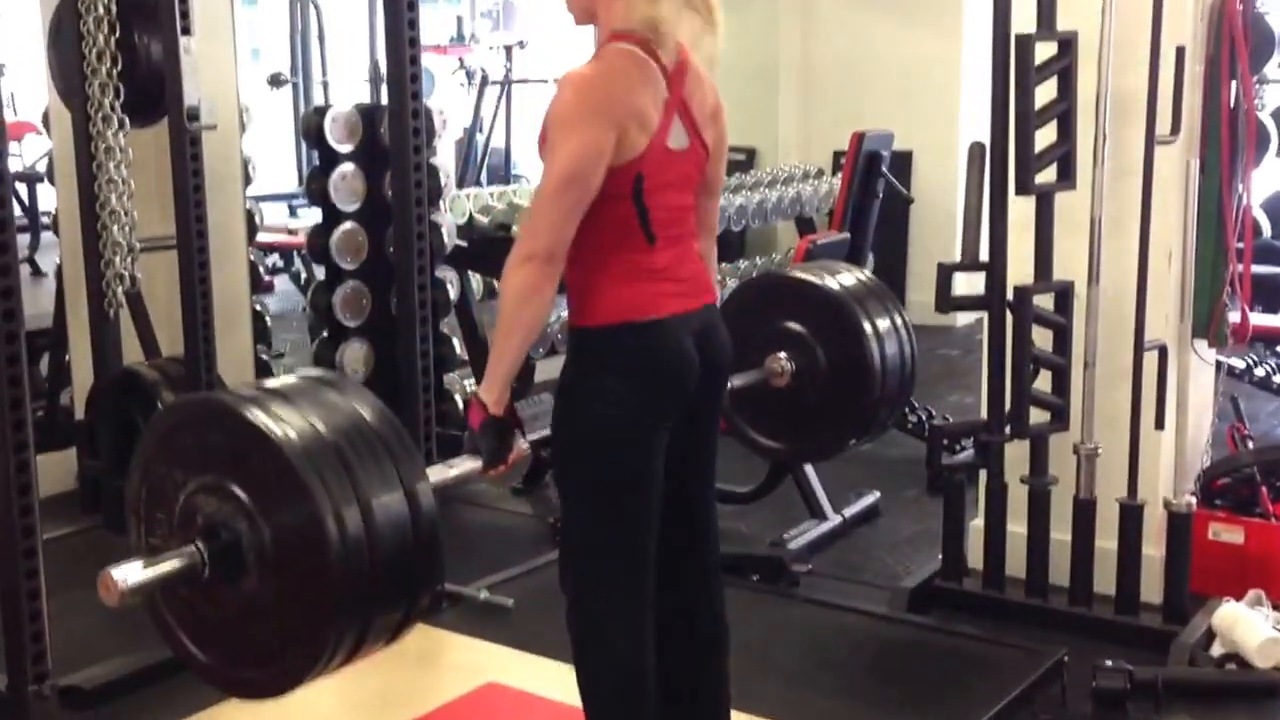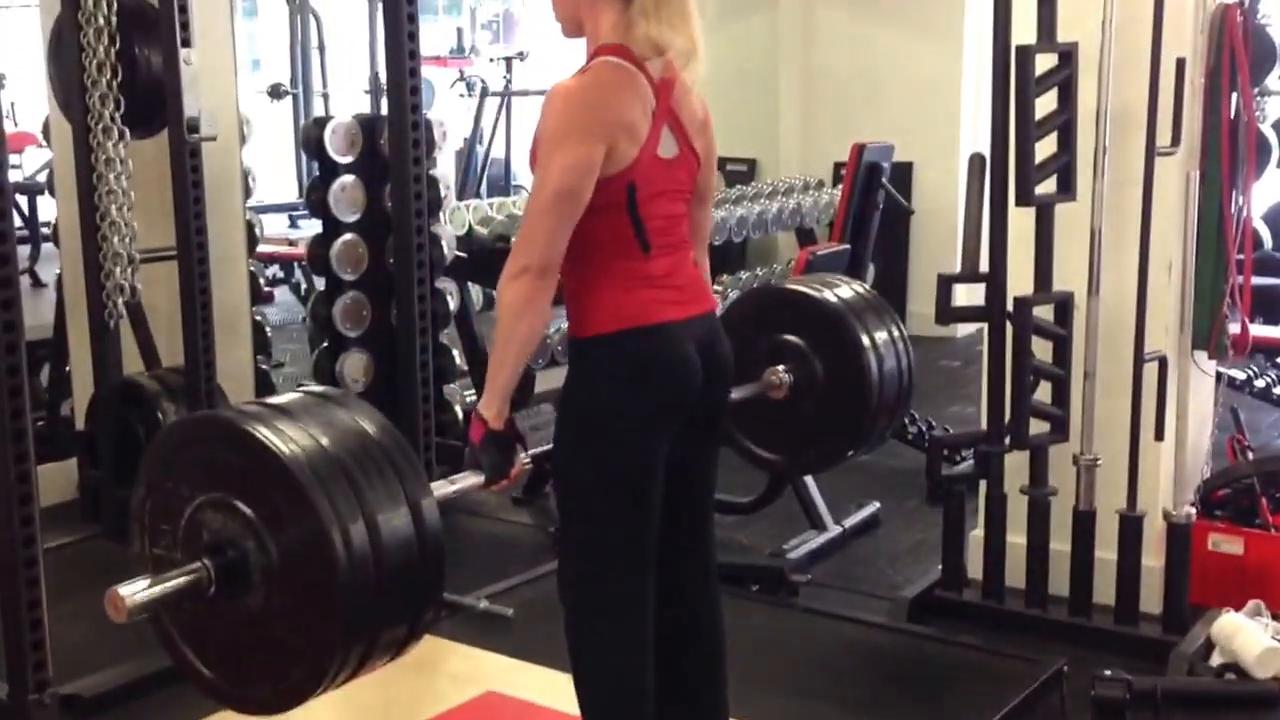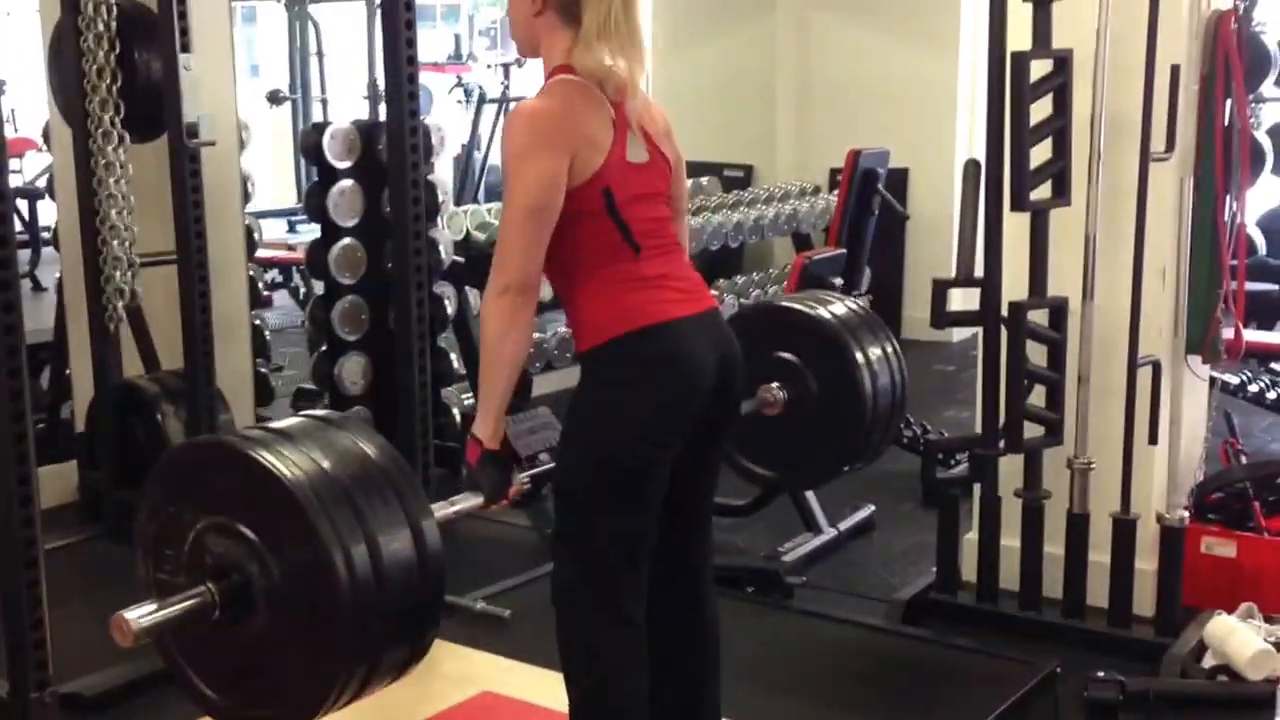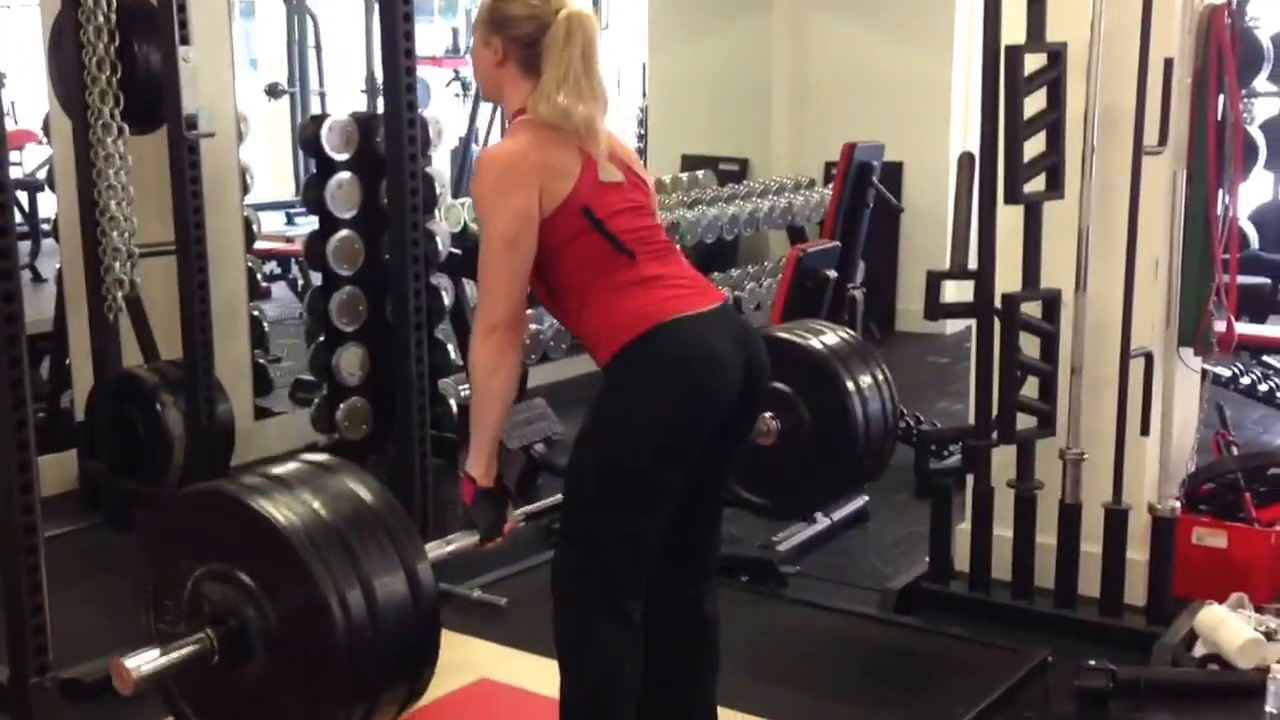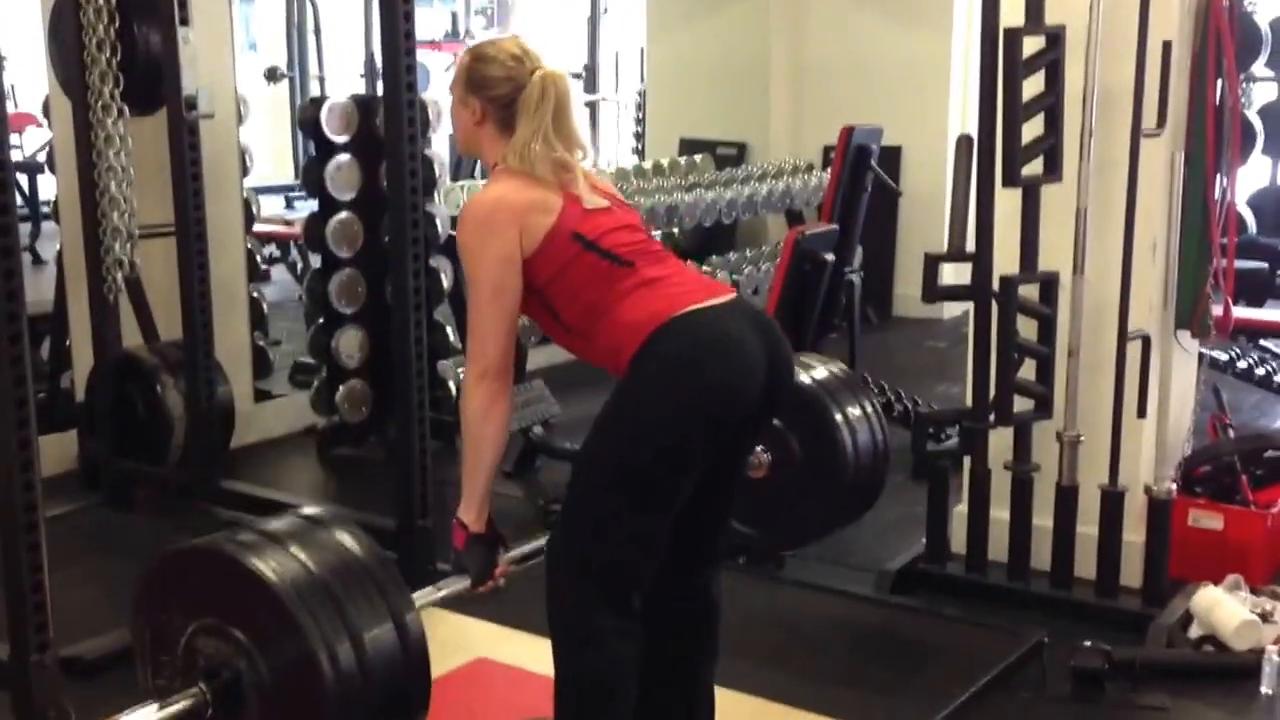
dt=0.3s
person 1, frame 1
left shoulder: (598, 85)
right shoulder: (696, 82)
left elbow: (540, 255)
left wrist: (492, 399)
left hip: (623, 355)
right hip: (697, 337)
left knee: (607, 583)
right knee: (687, 560)
person 1, frame 2
left shoulder: (586, 96)
right shoulder: (685, 92)
left elbow: (534, 268)
left wrist: (492, 411)
left hip: (625, 363)
right hip: (699, 348)
left knee: (606, 591)
right knee: (683, 571)
person 1, frame 3
left shoulder: (546, 116)
right shoulder: (642, 105)
left elbow: (514, 287)
left wrist: (487, 433)
left hip: (637, 366)
right hip: (709, 347)
left knee: (598, 597)
right knee: (680, 576)
person 1, frame 4
left shoulder: (509, 163)
right shoulder: (604, 140)
left elbow: (500, 331)
left wrist: (481, 473)
left hip: (666, 367)
right hip: (734, 347)
left knee: (593, 594)
right knee: (679, 575)
person 1, frame 5
left shoulder: (491, 209)
right shoulder: (582, 180)
left elbow: (490, 377)
left wrist: (473, 519)
left hip: (689, 363)
right hip: (753, 342)
left knee: (589, 580)
right knee: (681, 562)
